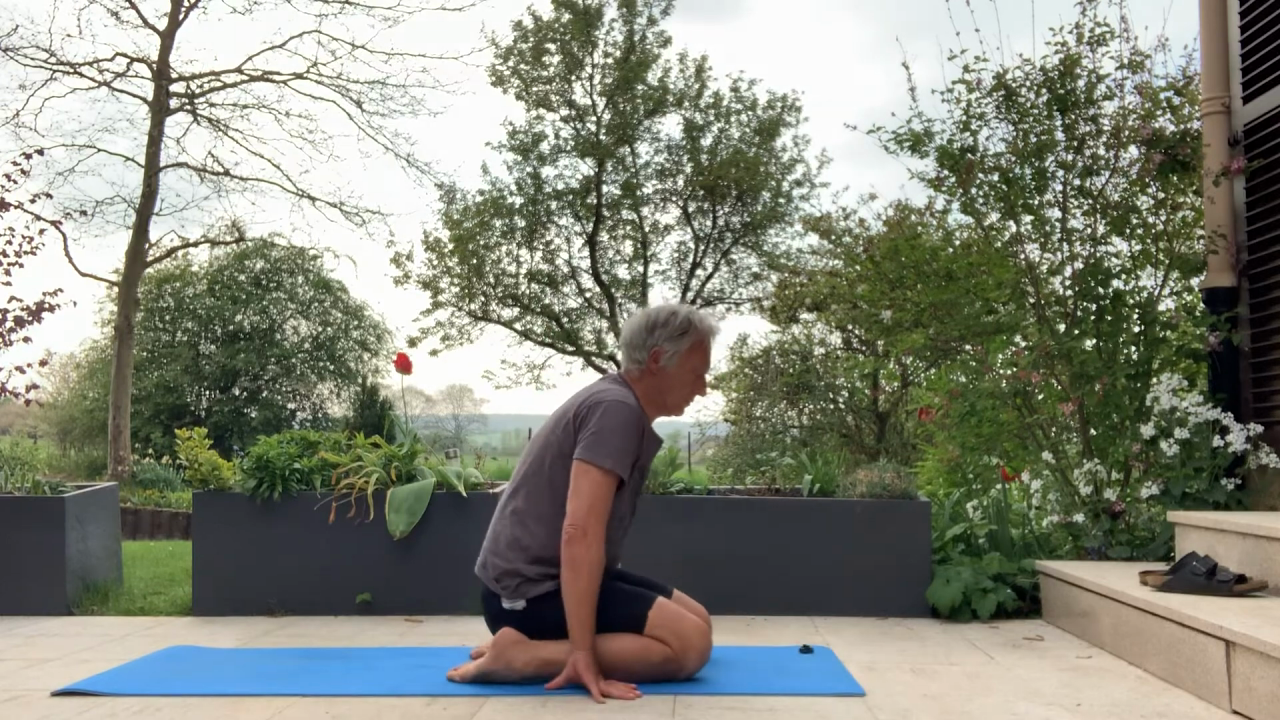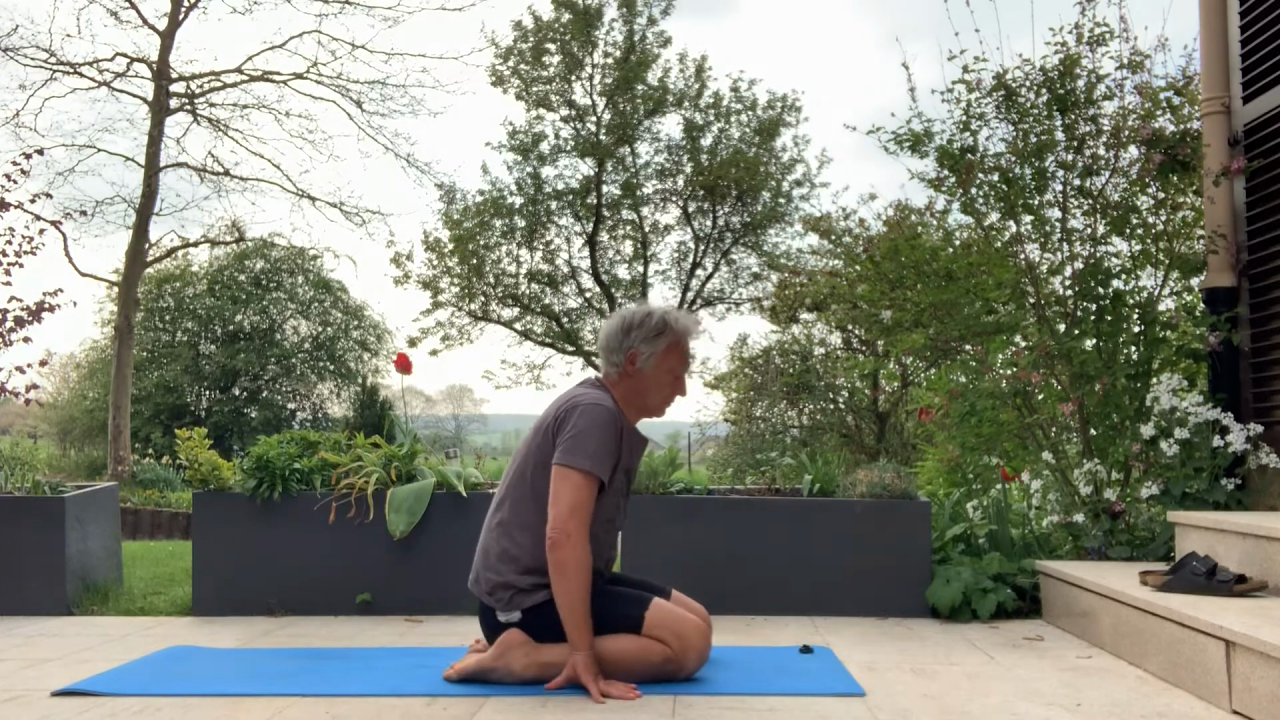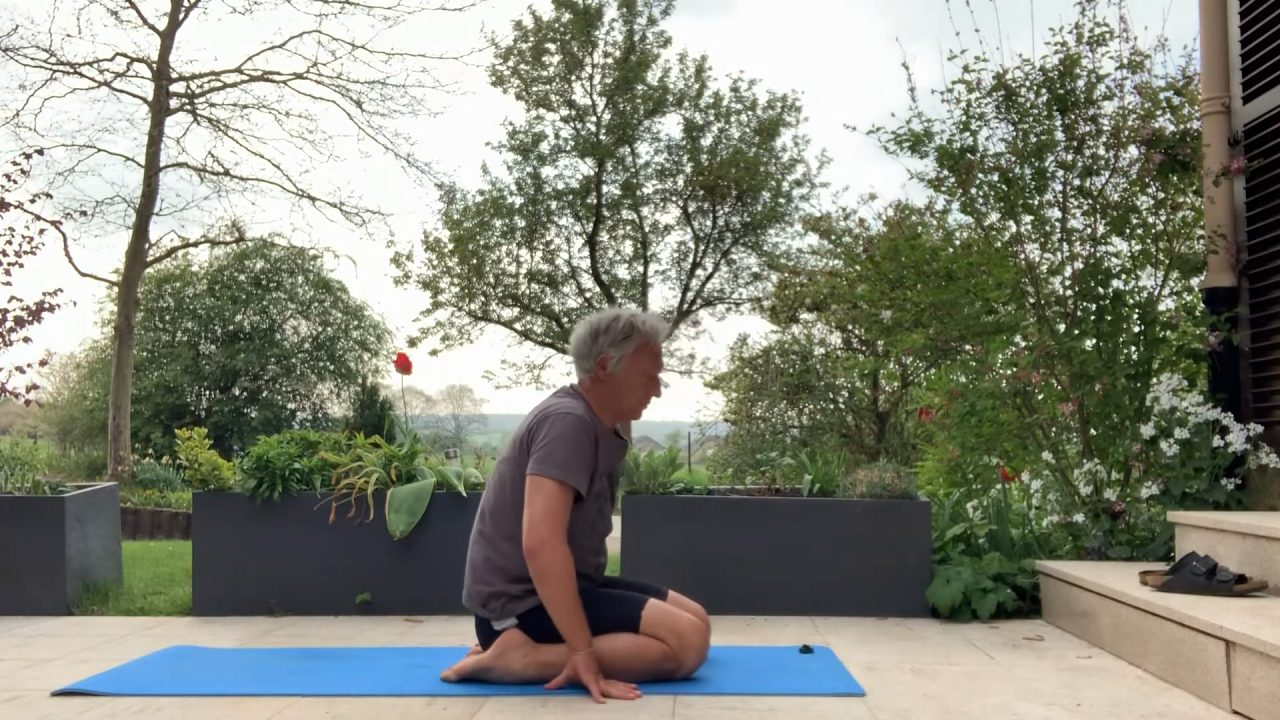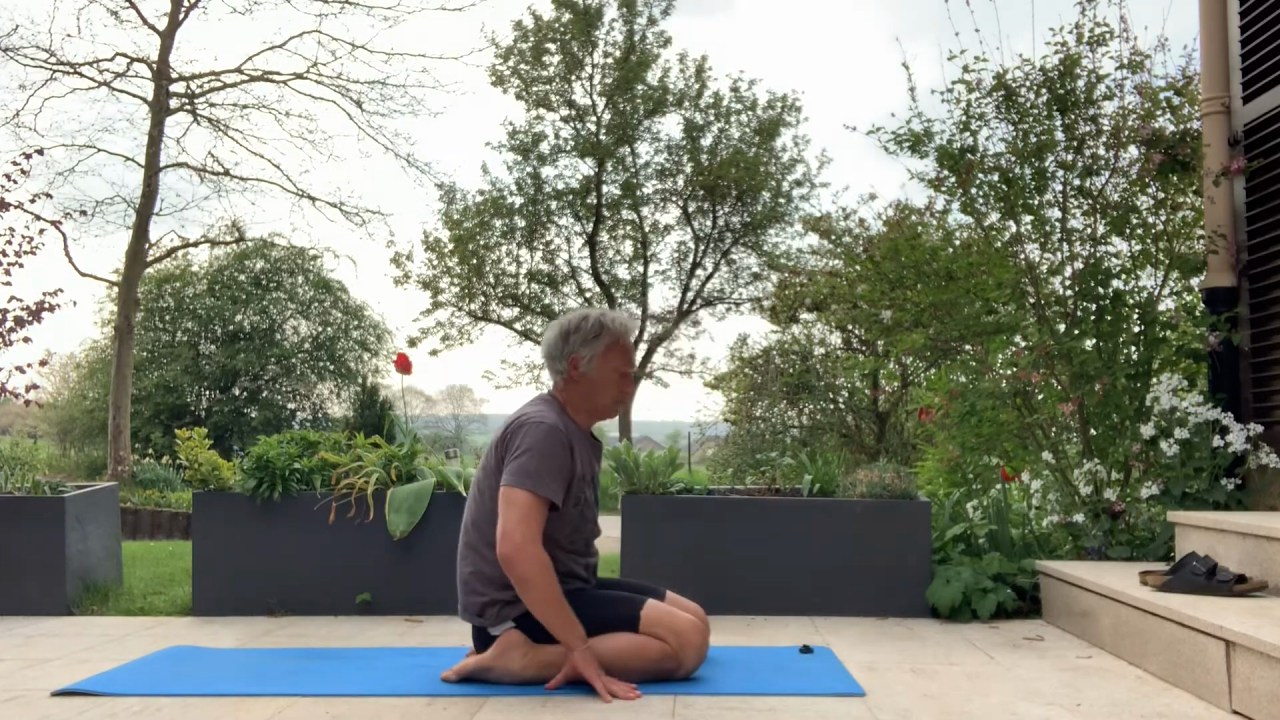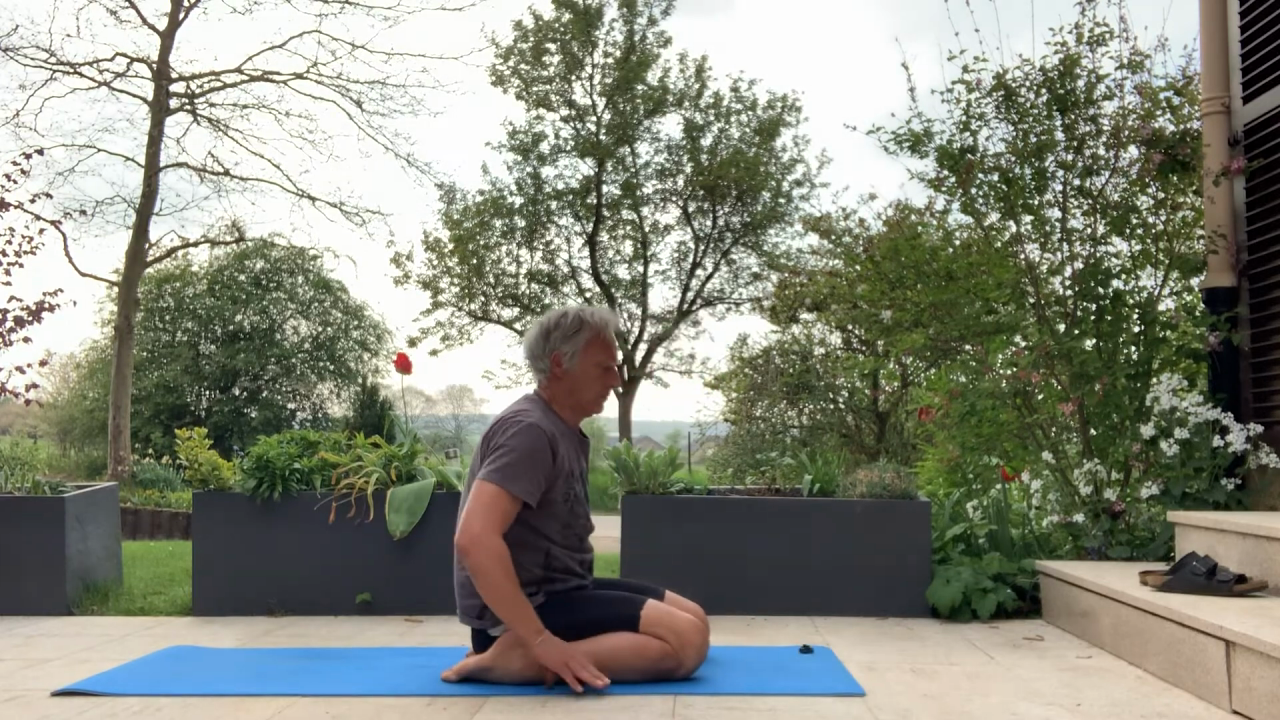
dt=0.3s
person 1, frame 1
left shoulder: (618, 405)
right shoulder: (617, 410)
right elbow: (579, 532)
right wrist: (583, 652)
left hip: (555, 581)
right hip: (530, 592)
left knee: (697, 621)
right knee: (689, 644)
left ankle: (534, 642)
right ankle: (523, 655)
person 1, frame 2
left shoulder: (609, 415)
right shoulder: (595, 413)
right elbow: (563, 537)
right wrist: (582, 653)
left hip: (552, 587)
right hip: (528, 601)
left knee: (696, 620)
right knee: (689, 643)
left ankle: (530, 644)
right ankle: (522, 657)
person 1, frame 3
left shoulder: (596, 426)
right shoulder: (568, 423)
right elbow: (541, 543)
right wrist: (582, 650)
left hip: (556, 592)
right hip: (521, 607)
left knee: (695, 620)
right knee: (686, 642)
left ankle: (531, 648)
right ankle: (521, 658)
person 1, frame 4
left shoulder: (574, 431)
right shoulder: (543, 431)
right elbow: (516, 550)
right wrist: (579, 647)
left hip: (555, 593)
right hip: (517, 612)
left knee: (694, 618)
right knee: (686, 640)
left ankle: (528, 649)
right ankle: (521, 657)
person 1, frame 5
left shoulder: (564, 430)
right shoulder: (530, 432)
right elbow: (474, 539)
right wrist: (535, 640)
left hip: (559, 593)
right hip: (525, 610)
left knee: (694, 619)
right knee: (686, 641)
left ankle: (522, 652)
right ankle: (515, 658)
